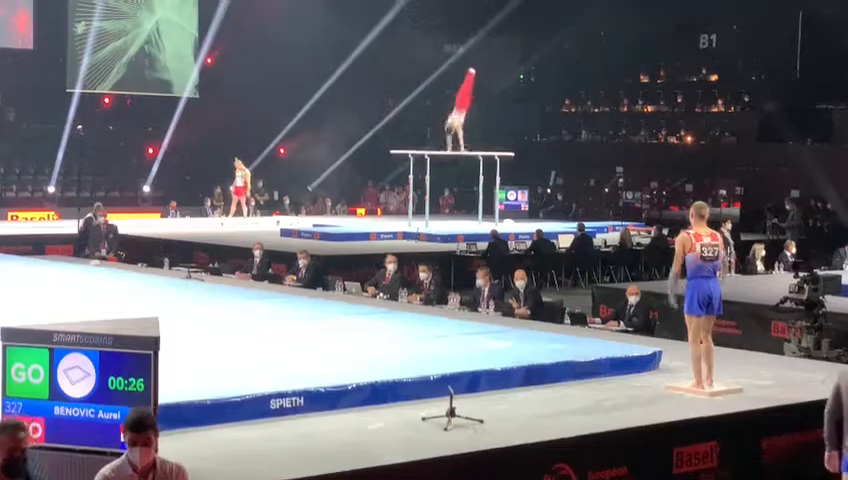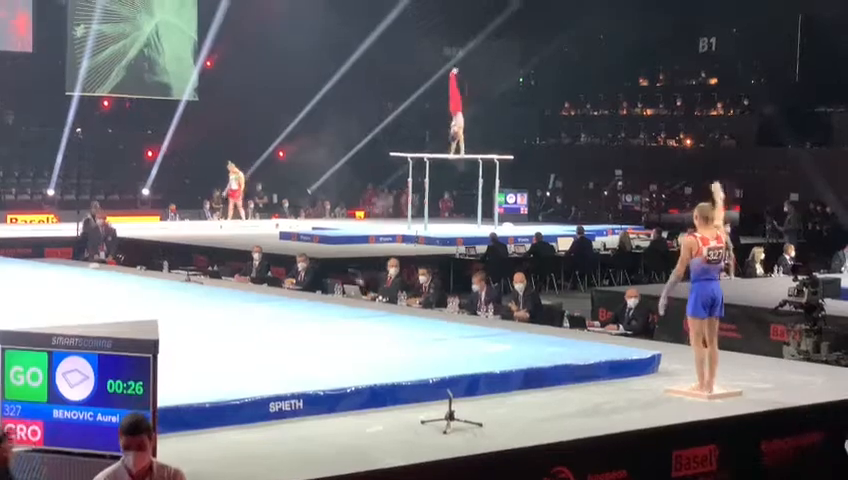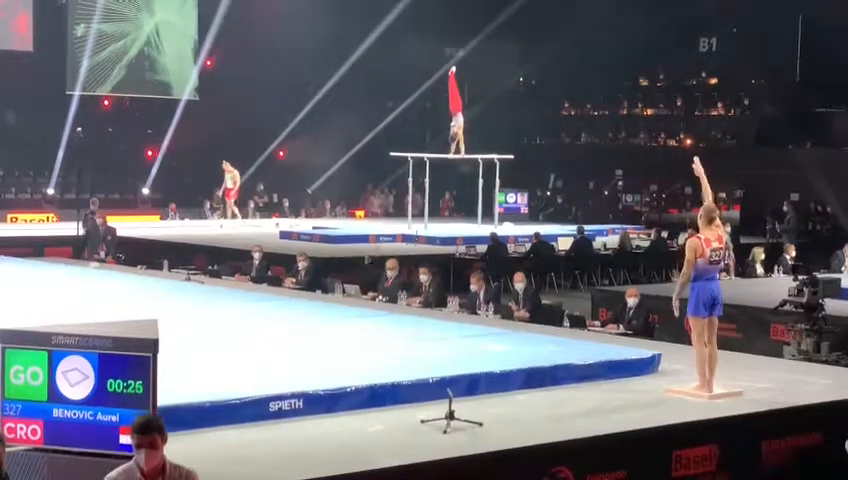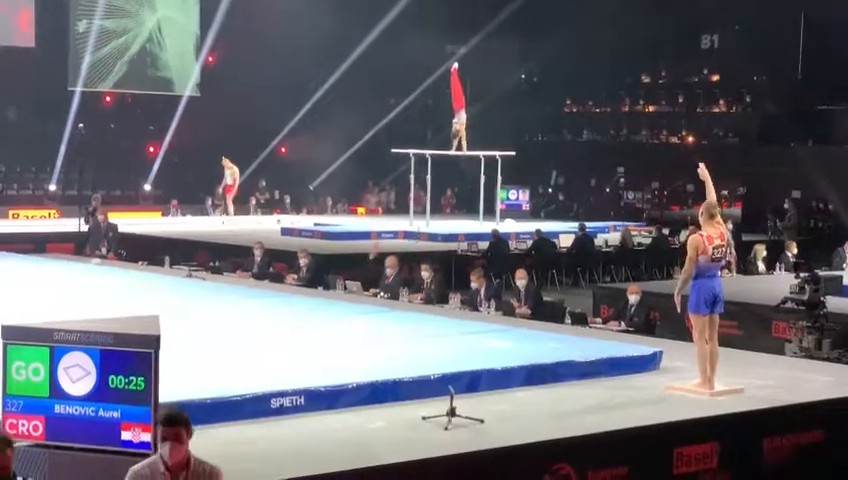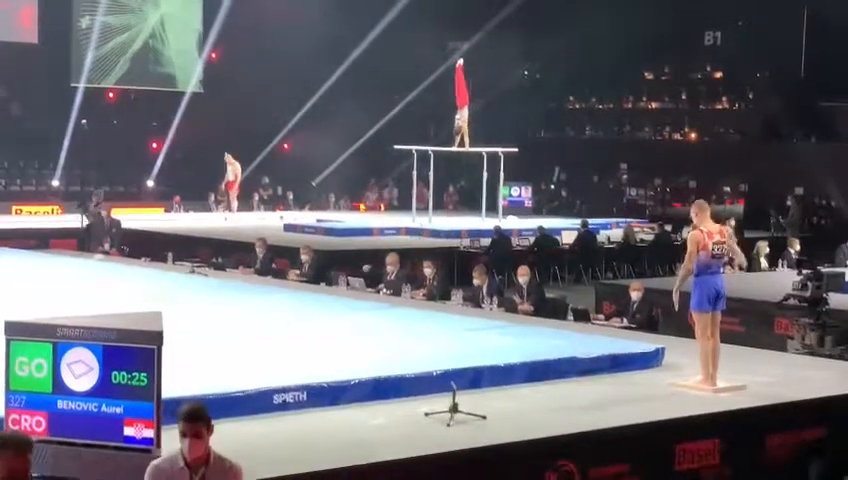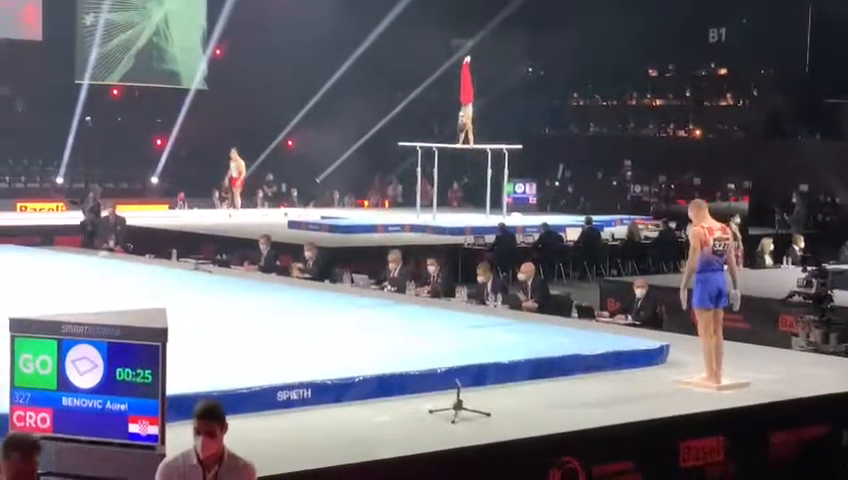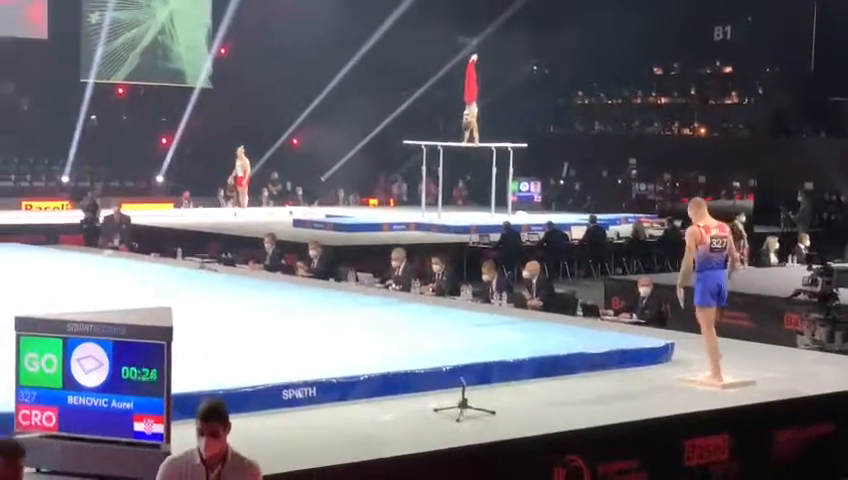
dt=0.3s
person 1, frame 1
left shoulder: (685, 237)
right shoulder: (717, 237)
left elbow: (676, 269)
right elbow: (722, 266)
left wrist: (671, 291)
left hip: (697, 287)
right hip: (714, 286)
left knee: (695, 338)
right knee: (706, 335)
left ankle: (699, 381)
right ankle: (709, 377)
person 1, frame 2
left shoulder: (690, 241)
right shoulder: (720, 234)
left elbow: (679, 272)
right elbow: (719, 216)
left wrist: (664, 295)
right wrist: (719, 196)
left hip: (700, 289)
right hip: (716, 289)
left knee: (697, 341)
right knee: (711, 340)
left ankle: (701, 384)
right ankle: (710, 383)
person 1, frame 3
left shoulder: (694, 242)
right shoulder: (720, 233)
left elbow: (687, 274)
right elbow: (710, 203)
left wrist: (676, 295)
right wrist: (702, 175)
left hip: (700, 289)
right hip: (716, 287)
left knee: (699, 341)
right knee: (711, 340)
left ankle: (702, 384)
right ankle: (710, 382)
person 1, frame 4
left shoulder: (696, 239)
right shoulder: (722, 231)
left elbow: (688, 271)
right elbow: (713, 204)
left wrist: (677, 291)
right wrist: (707, 178)
left hip: (701, 287)
right hip: (717, 285)
left knee: (700, 338)
right knee: (712, 337)
left ankle: (703, 381)
right ankle: (711, 380)
person 1, frame 5
left shoulder: (696, 235)
right shoulder: (723, 231)
left elbow: (688, 266)
right elbow: (735, 252)
left wrist: (676, 288)
right wrist: (741, 258)
left hip: (703, 283)
right hip: (718, 281)
left knee: (702, 335)
right knee: (714, 334)
left ankle: (705, 378)
right ankle: (713, 377)
person 1, frame 6
left shoulder: (697, 231)
right shoulder: (726, 230)
left elbow: (692, 263)
right elbow: (731, 262)
left wrist: (683, 286)
right wrist: (735, 287)
left hip: (705, 280)
right hip: (720, 279)
left knee: (705, 332)
right knee: (717, 331)
left ankle: (710, 376)
right ankle: (718, 374)
person 1, frame 7
left shoulder: (694, 230)
right shoulder: (724, 228)
left elbow: (688, 262)
right elbow: (734, 258)
left wrist: (679, 285)
left hip: (705, 278)
right hip: (721, 277)
left knee: (708, 328)
right knee: (703, 317)
left ankle: (716, 374)
right ankle: (715, 354)
